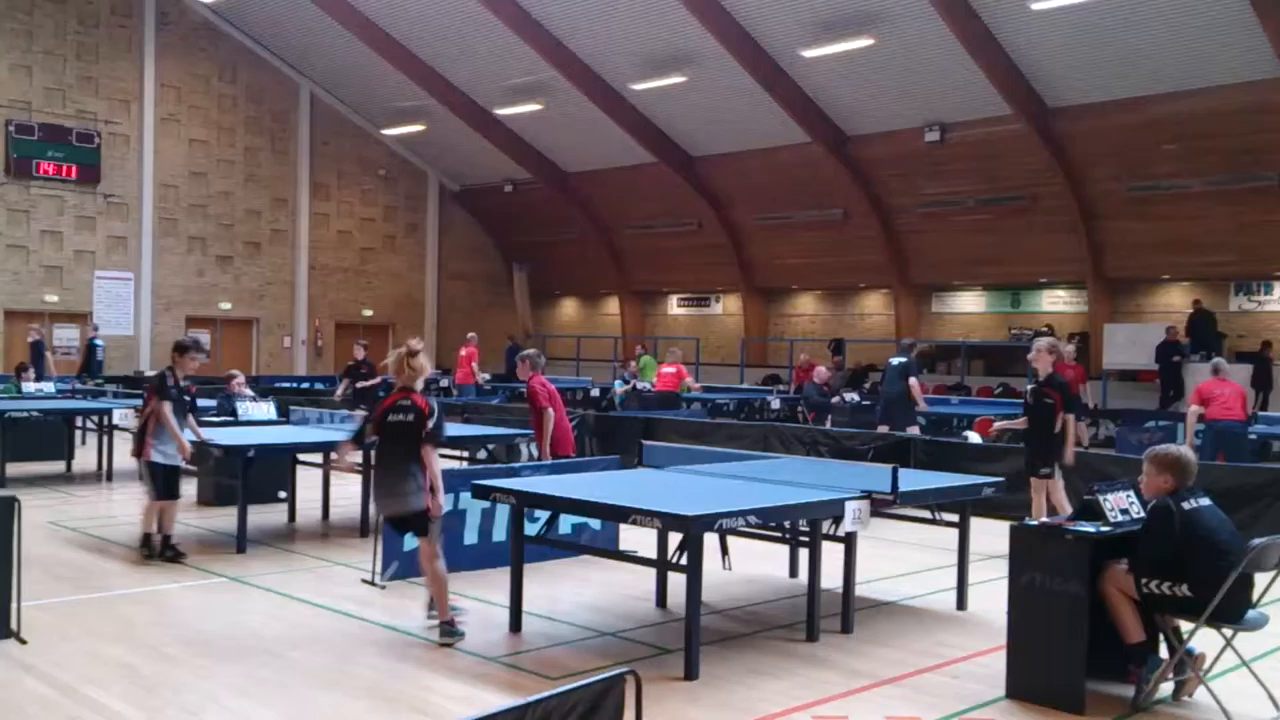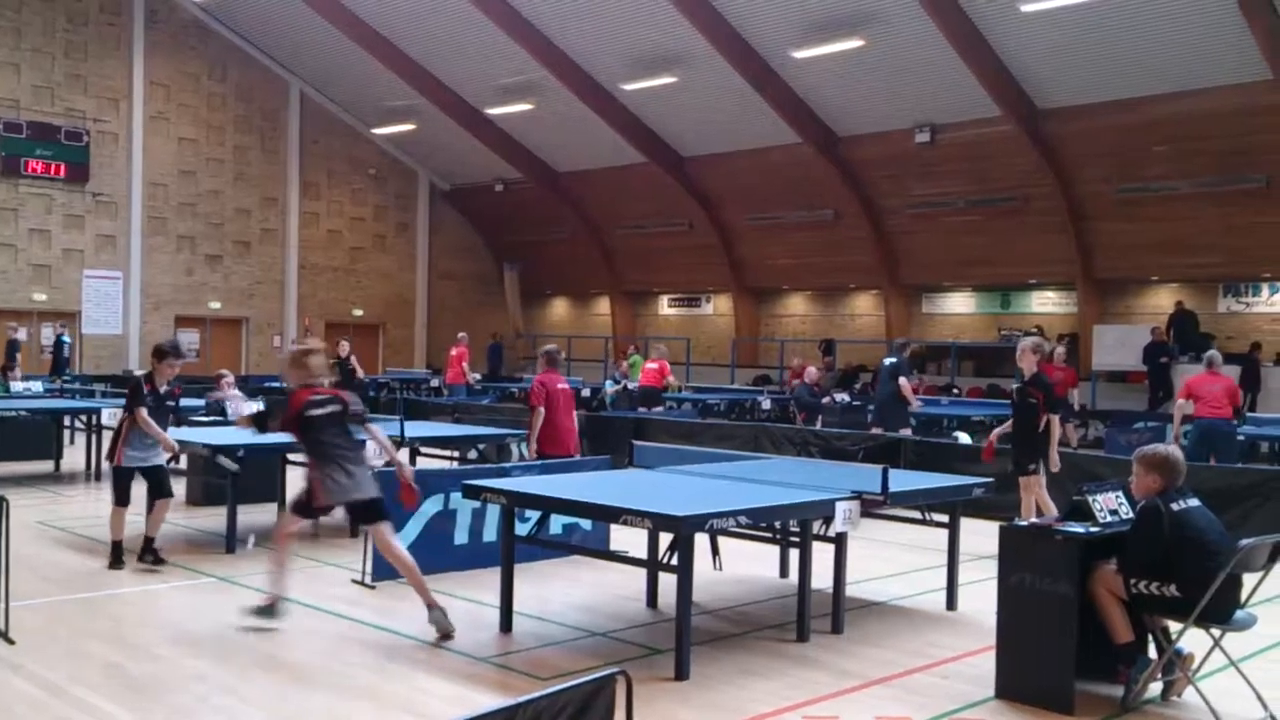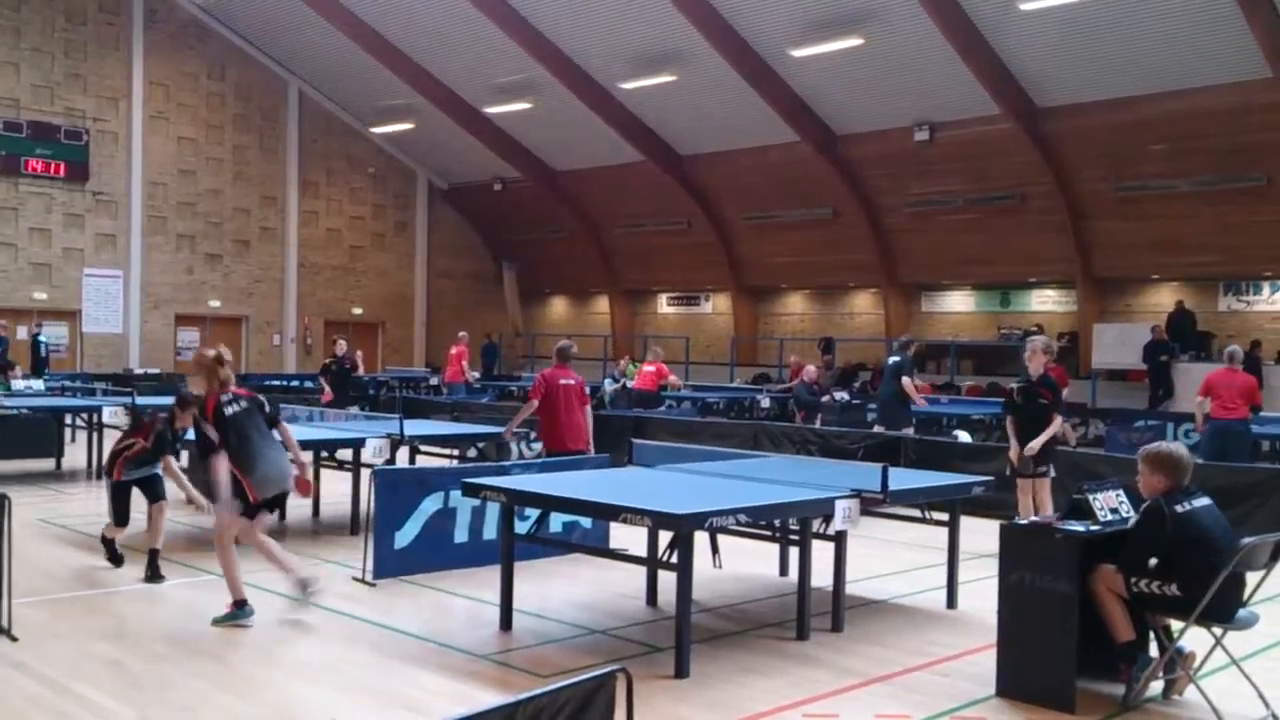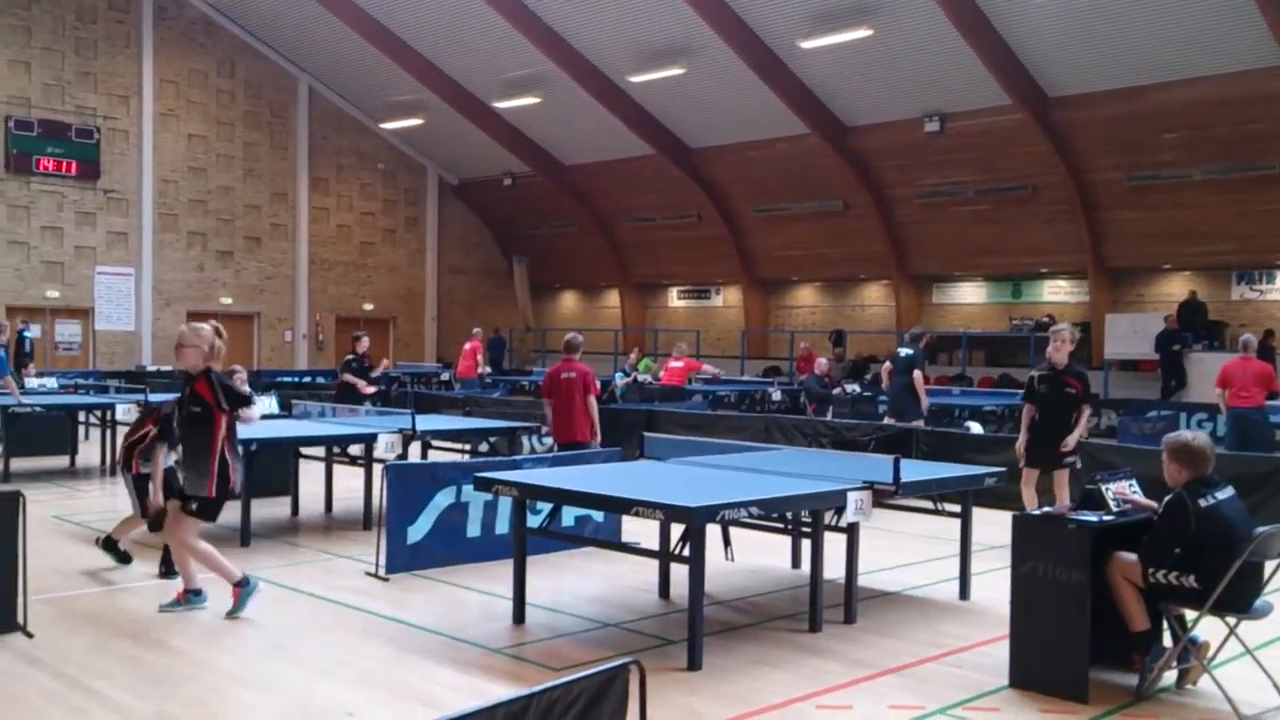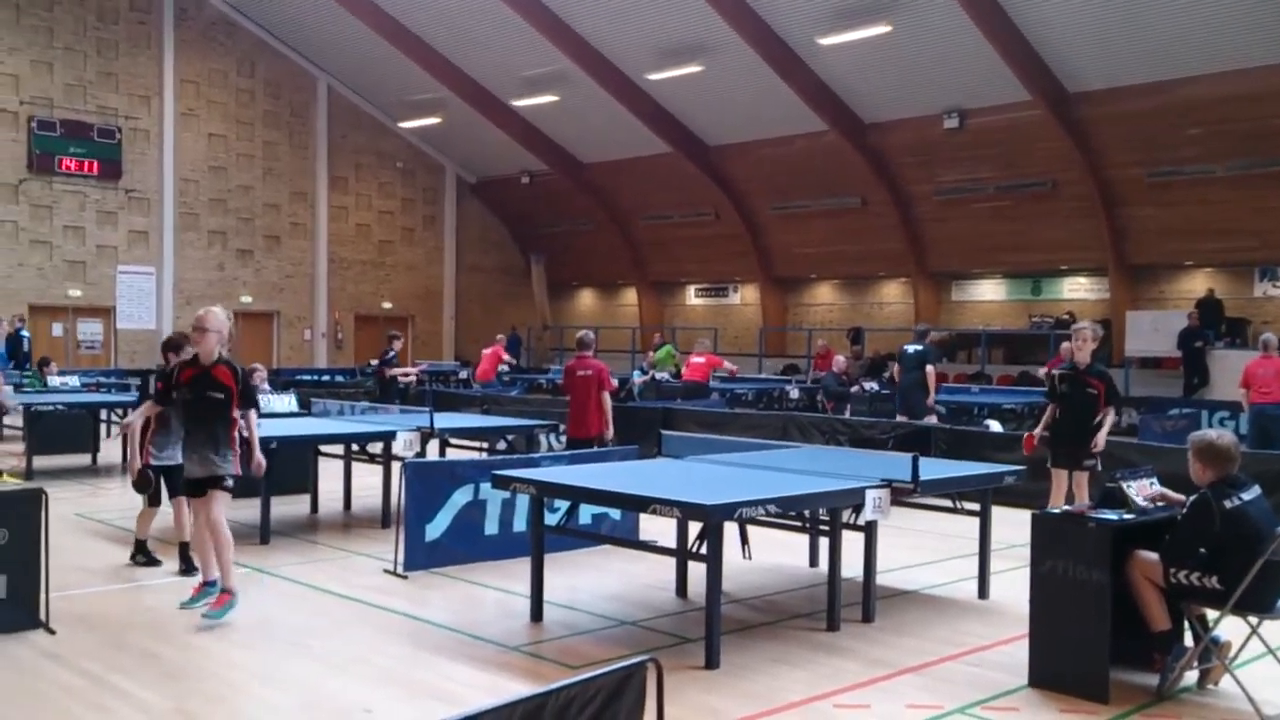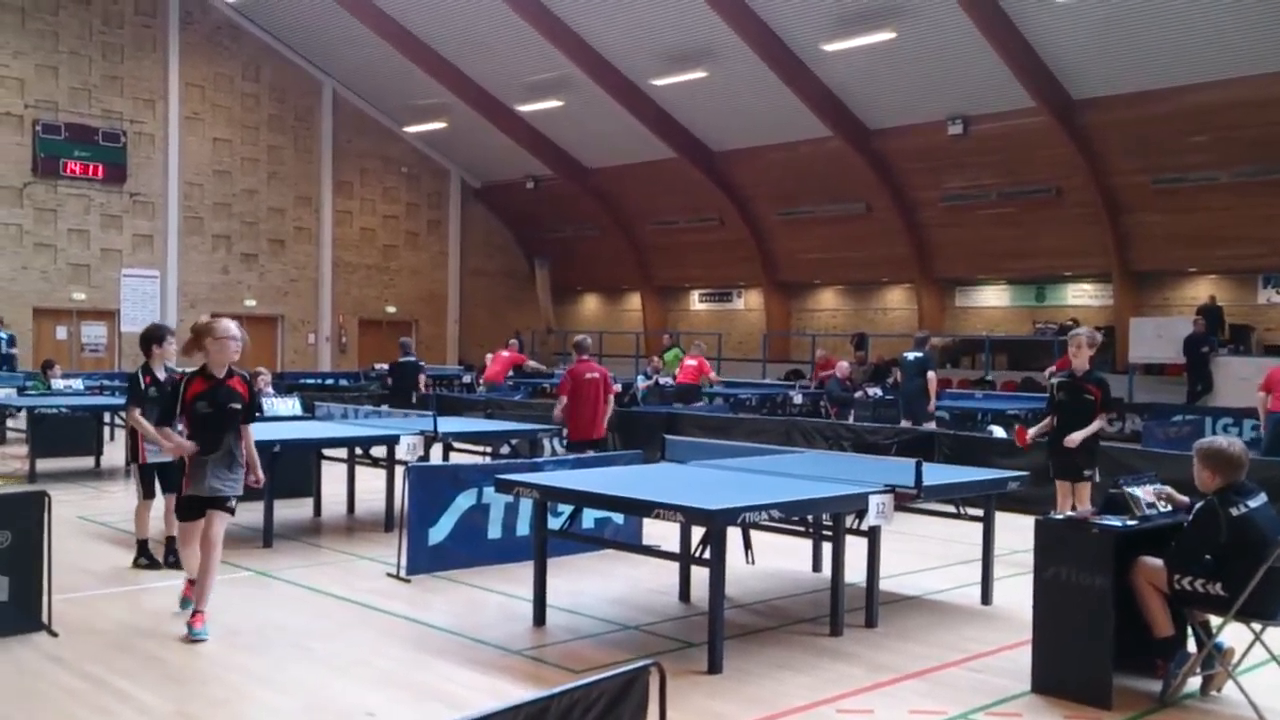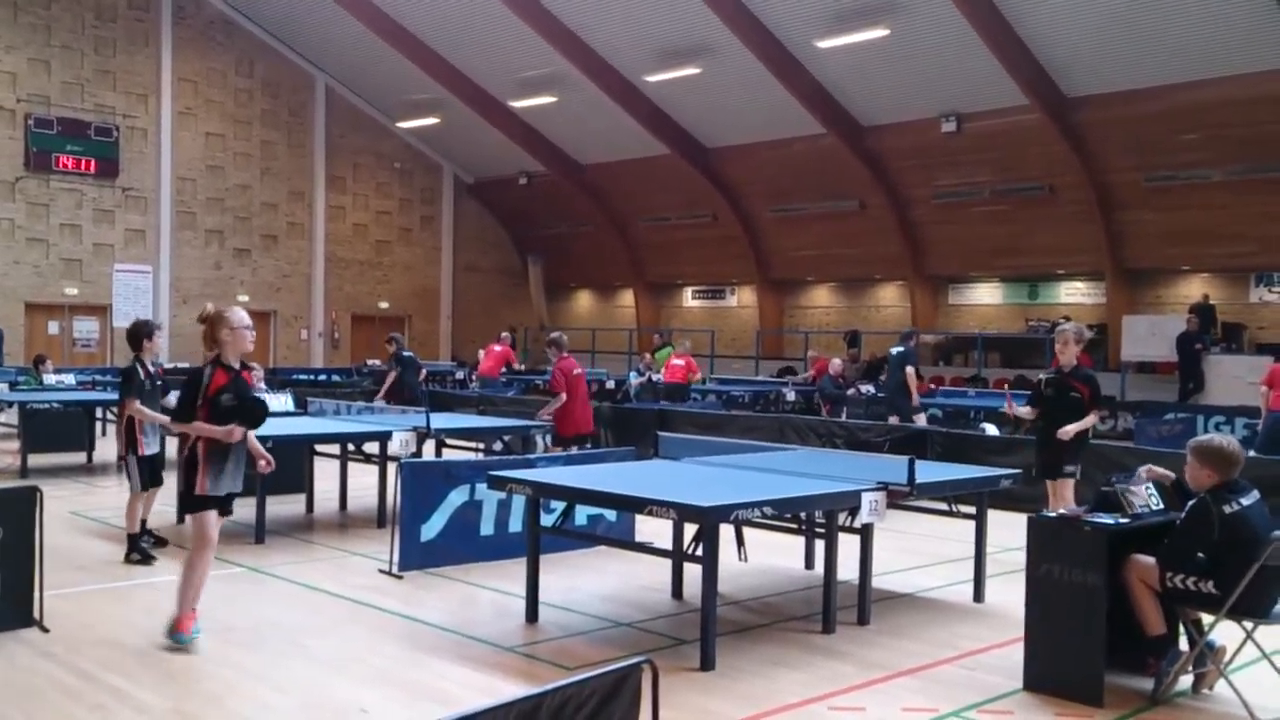
dt=0.3s
person 1, frame 1
left shoulder: (383, 406)
right shoulder: (428, 407)
left elbow: (354, 443)
right elbow: (429, 452)
left wrist: (341, 458)
right wrist: (439, 492)
left hip: (385, 493)
right hip: (412, 491)
left knee: (428, 542)
right knee: (434, 552)
left ankle: (436, 601)
right ankle: (447, 623)
person 1, frame 2
left shoulder: (293, 404)
right shoulder: (341, 397)
left elbow: (254, 424)
right elbow: (372, 429)
left wrist: (237, 415)
right wrist: (398, 461)
left hip: (325, 483)
right hip: (358, 480)
left knee: (283, 531)
right knee: (389, 545)
left ankle: (274, 602)
right ankle: (432, 607)
person 1, frame 3
left shoulder: (205, 414)
right shoulder: (246, 396)
left elbow: (218, 458)
right elbow: (282, 428)
left wrist: (224, 503)
right wrist: (300, 459)
left hip: (256, 481)
right hip: (279, 473)
left knee: (223, 538)
right knee: (252, 534)
left ankle: (240, 607)
right ankle: (300, 581)
person 1, frame 4
left shoulder: (215, 383)
right shoulder: (188, 387)
left elbow: (249, 408)
left wrist: (245, 415)
left hip: (213, 475)
right hip: (195, 473)
left knee: (185, 539)
right knee: (172, 529)
left ankle: (241, 583)
right ankle: (192, 593)
person 1, frame 5
left shoulder: (233, 373)
right shoulder: (181, 370)
left elbow: (250, 411)
right elbow: (159, 400)
left wrist: (256, 450)
right wrist: (136, 417)
left hip: (223, 456)
right hip: (194, 455)
left knee: (214, 517)
right knee: (200, 522)
left ankle: (228, 591)
right ankle: (210, 580)
person 1, frame 6
left shoulder: (243, 384)
right shoulder: (188, 384)
right elbow: (164, 425)
left wrist: (255, 465)
right wrist: (177, 444)
left hip: (228, 473)
right hip: (193, 472)
left knee: (212, 539)
right knee: (188, 539)
left ankle: (198, 614)
right ankle: (192, 581)
person 1, frame 7
left shoulder: (247, 375)
right shoulder: (204, 375)
right elbow: (179, 422)
left wrist: (257, 450)
right wrist: (220, 432)
left hip: (230, 471)
right hip: (201, 466)
left knee: (206, 542)
right knee: (207, 538)
left ankle: (188, 610)
right ankle: (181, 618)
person 2, frame 1
left shoulder: (1164, 508)
right shoulder: (1200, 501)
left elbow: (1140, 564)
left wrist: (1126, 564)
right wrist: (1132, 564)
left hip: (1209, 597)
right hip: (1235, 596)
left knee: (1111, 577)
right knee: (1153, 581)
left ankle: (1146, 665)
right ankle: (1182, 657)
person 2, frame 2
left shoulder: (1153, 509)
right shoulder: (1189, 502)
left elbow: (1130, 565)
left wrist: (1114, 565)
right wrist: (1124, 564)
left hip: (1197, 598)
right hip: (1224, 597)
left knee: (1100, 578)
right knee: (1142, 581)
left ankle: (1135, 664)
right ankle: (1171, 657)
person 2, frame 3
left shoulder: (1158, 508)
right shoulder: (1200, 500)
left elbow: (1129, 564)
right wrist: (1142, 528)
left hip: (1199, 597)
right hip: (1227, 596)
left knee: (1101, 576)
right knee: (1149, 574)
left ankle: (1137, 663)
right ankle: (1172, 655)
person 2, frame 4
left shoulder: (1181, 500)
right shoulder: (1222, 489)
left elbow: (1150, 556)
right wrist: (1152, 507)
left hip: (1216, 588)
right hip: (1244, 586)
left knee: (1117, 564)
right knee: (1164, 568)
left ankle: (1151, 652)
right ankle: (1186, 645)
person 2, frame 5
left shoulder: (1206, 501)
right shoulder: (1248, 488)
left elbow: (1172, 554)
right wrist: (1178, 500)
left hip: (1239, 589)
left knee: (1138, 562)
right knee: (1185, 567)
left ankle: (1172, 653)
right ankle: (1208, 645)
person 2, frame 6
left shoulder: (1212, 509)
right shoulder: (1254, 494)
left elbow: (1176, 561)
right wrist: (1182, 502)
left hip: (1243, 596)
left knee: (1142, 569)
right knee: (1186, 577)
left ankle: (1175, 658)
right ankle: (1210, 651)
person 2, frame 7
left shoulder: (1205, 508)
right shoulder: (1246, 491)
left elbow: (1168, 558)
right wrist: (1166, 477)
left hip: (1236, 594)
left knee: (1134, 566)
right knee: (1180, 571)
left ankle: (1167, 657)
right ankle: (1202, 649)
person 3, frame 1
left shoulder: (188, 388)
right shoulder: (164, 379)
right elbow: (165, 412)
left wrist: (201, 437)
right wrist: (181, 440)
left hip: (172, 450)
right hip: (152, 447)
left knee: (172, 498)
right knee: (157, 497)
left ankle: (166, 546)
right ankle: (146, 542)
person 3, frame 2
left shoulder: (174, 391)
right shoulder: (140, 385)
right elbow: (142, 417)
left wrist: (166, 445)
right wrist: (166, 439)
left hip: (153, 453)
right hip: (126, 452)
left knee: (164, 498)
right knee: (121, 504)
left ankle: (148, 548)
right ankle: (116, 551)
person 3, frame 3
left shoulder: (180, 429)
right shoulder: (160, 428)
right elbow: (170, 467)
right wrist: (195, 496)
left hip: (149, 467)
right hip: (122, 467)
left knee: (159, 506)
right knee: (120, 524)
left ankle: (152, 564)
right ankle: (108, 537)
person 3, frame 4
right shoulder: (170, 415)
right elbow: (159, 452)
left hip: (159, 458)
right hip: (136, 460)
right knee: (144, 515)
left ankle: (167, 559)
right ankle: (109, 541)
person 3, frame 5
right shoulder: (153, 383)
right elbow: (136, 421)
right wrist: (134, 457)
left hip: (177, 454)
right hip: (151, 454)
left knee: (181, 501)
right knee: (152, 505)
left ankle: (185, 556)
right ankle: (139, 550)
person 3, frame 6
left shoulder: (175, 378)
right shoulder: (139, 378)
right elbow: (133, 417)
right wrist: (160, 440)
left hip: (169, 450)
right hip: (145, 450)
left knee: (173, 497)
right knee: (146, 500)
left ankle: (171, 550)
right ankle: (142, 552)
person 3, frame 7
left shoulder: (154, 371)
right shoulder: (133, 371)
left elbow: (165, 400)
right elbow: (133, 407)
right wrist: (167, 421)
left hip: (152, 440)
right hip: (135, 441)
left knee: (153, 486)
right knee: (138, 491)
left ankle: (141, 530)
right ankle: (133, 547)
person 4, frame 1
left shoulder: (1061, 385)
right shoulder: (1032, 387)
left elbow: (1069, 419)
left wrist: (1069, 449)
right wrist: (1003, 425)
left hip: (1051, 447)
right hip: (1033, 447)
left knee: (1056, 494)
right knee: (1036, 492)
person 4, frame 2
left shoulder: (1045, 385)
right shoulder: (1018, 387)
left elbow: (1054, 419)
left wrist: (1053, 450)
right wrist: (1000, 430)
left hip: (1037, 445)
right hip: (1019, 446)
left knee: (1039, 491)
right knee: (1026, 492)
person 4, frame 3
left shoulder: (1052, 386)
right shoulder: (1017, 386)
left elbow: (1057, 420)
right elbow: (1010, 418)
left wrist: (1039, 441)
right wrist: (1013, 443)
left hip: (1042, 447)
right hip: (1020, 448)
left knee: (1042, 493)
right knee: (1024, 492)
person 4, frame 4
left shoulder: (1079, 376)
right shoulder: (1038, 374)
left elbow: (1085, 409)
right elbow: (1029, 407)
left wrist: (1076, 434)
right wrist: (1022, 435)
left hip: (1064, 440)
right hip: (1038, 436)
left knee: (1061, 486)
right knee: (1027, 483)
person 4, frame 5
left shoulder: (1101, 375)
right shoulder: (1059, 373)
left elbow: (1110, 410)
left wrist: (1103, 433)
right wrist: (1041, 427)
left hip: (1086, 440)
right hip: (1060, 436)
left knee: (1080, 486)
right knee: (1059, 487)
person 4, frame 6
left shoulder: (1099, 382)
right shoulder: (1058, 381)
left elbow: (1102, 418)
left wrist: (1082, 434)
right wrist: (1035, 430)
left hip: (1085, 448)
right hip: (1059, 446)
left knee: (1082, 499)
right knee: (1064, 498)
person 4, frame 7
left shoulder: (1087, 379)
right shoulder: (1046, 378)
left elbow: (1094, 415)
right elbow: (1033, 411)
left wrist: (1075, 427)
right wrist: (1016, 410)
left hip: (1071, 445)
right hip: (1047, 443)
left knee: (1065, 496)
right knee: (1053, 497)
